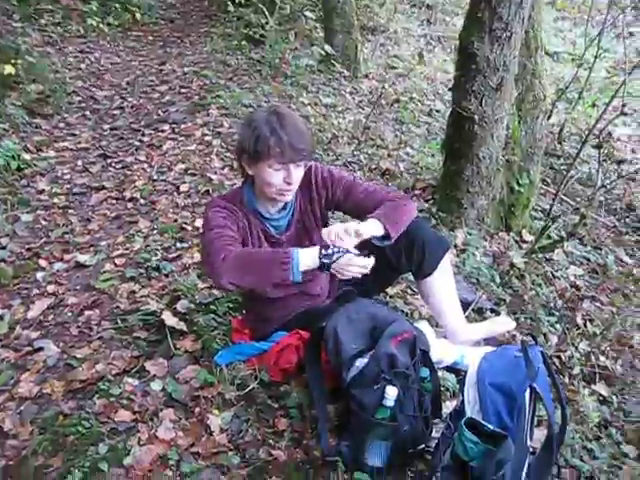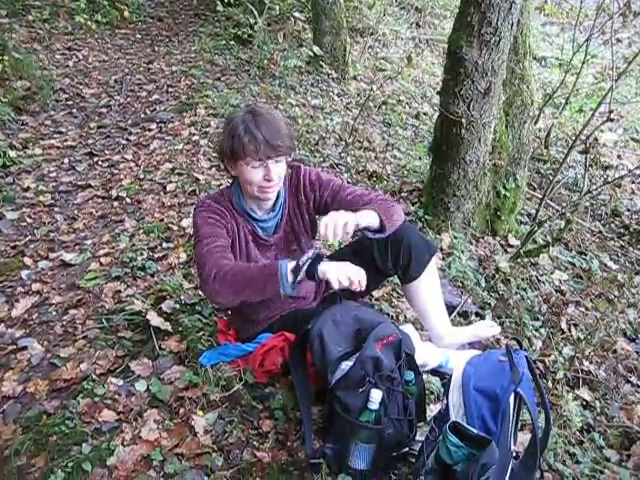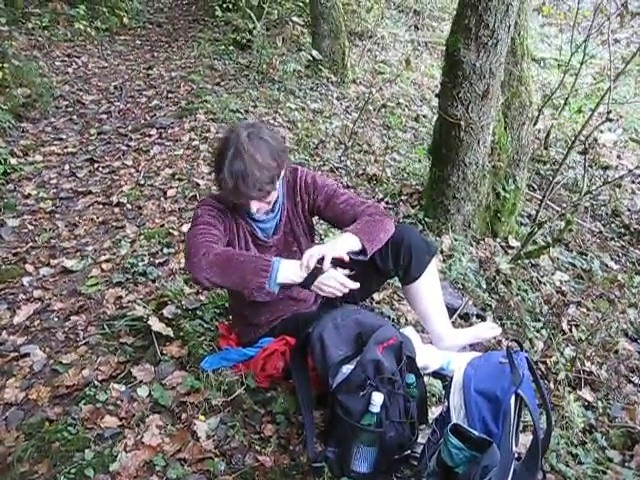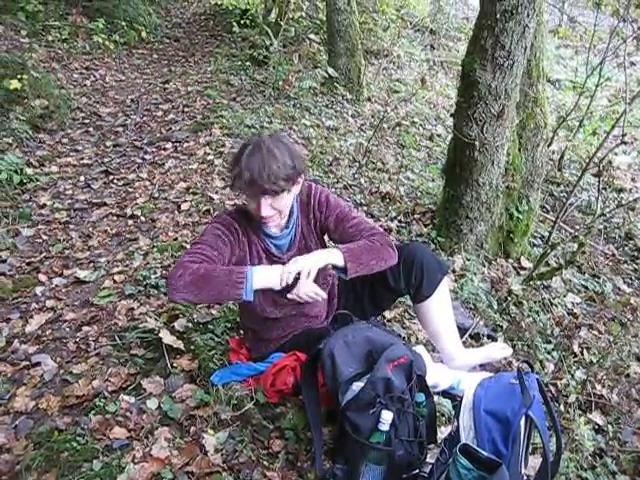
dt=1s
person 1, frame 1
left shoulder: (316, 179)
right shoulder: (226, 211)
left elbow: (402, 205)
right elbow: (222, 268)
left wrist: (360, 229)
right wrist: (321, 256)
left hip: (333, 285)
right hip: (285, 321)
left knee: (417, 233)
left ankle: (457, 332)
person 1, frame 2
left shoulder: (302, 181)
right shoulder: (214, 212)
left elbow: (390, 208)
right elbow: (217, 284)
left wrist: (356, 218)
right wrist: (308, 267)
left hip: (317, 289)
right hip: (271, 323)
left knee: (402, 237)
left ankle: (442, 335)
person 1, frame 3
left shoulder: (301, 183)
right shoulder: (214, 211)
left elbow: (380, 220)
right elbow: (201, 263)
left wrist: (339, 244)
right wrist: (301, 272)
left hip: (319, 291)
right hip: (273, 325)
left knee: (404, 239)
left ankle: (443, 337)
person 1, frame 4
left shoulder: (315, 200)
right shoulder: (231, 229)
left elbow: (384, 248)
right elbow: (180, 283)
left wrist: (323, 257)
right wrist: (271, 276)
left hip: (332, 303)
right hip: (287, 340)
left knee: (416, 258)
left ankle: (454, 357)
